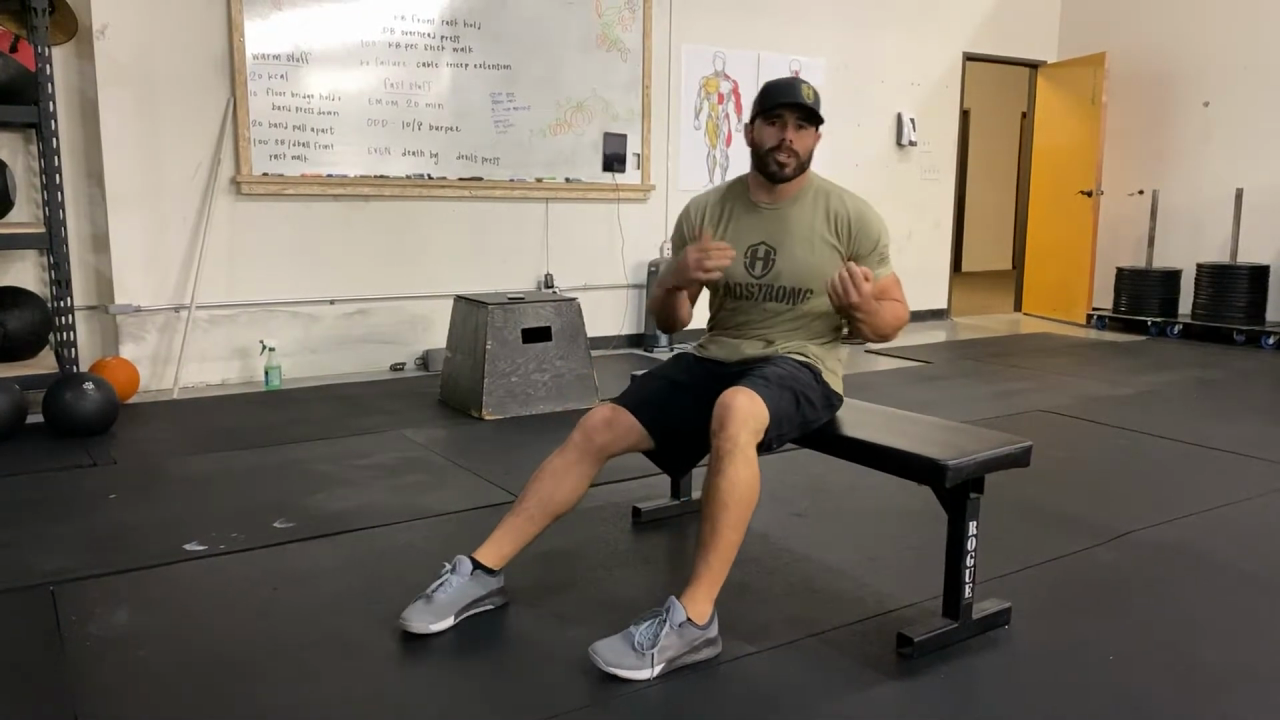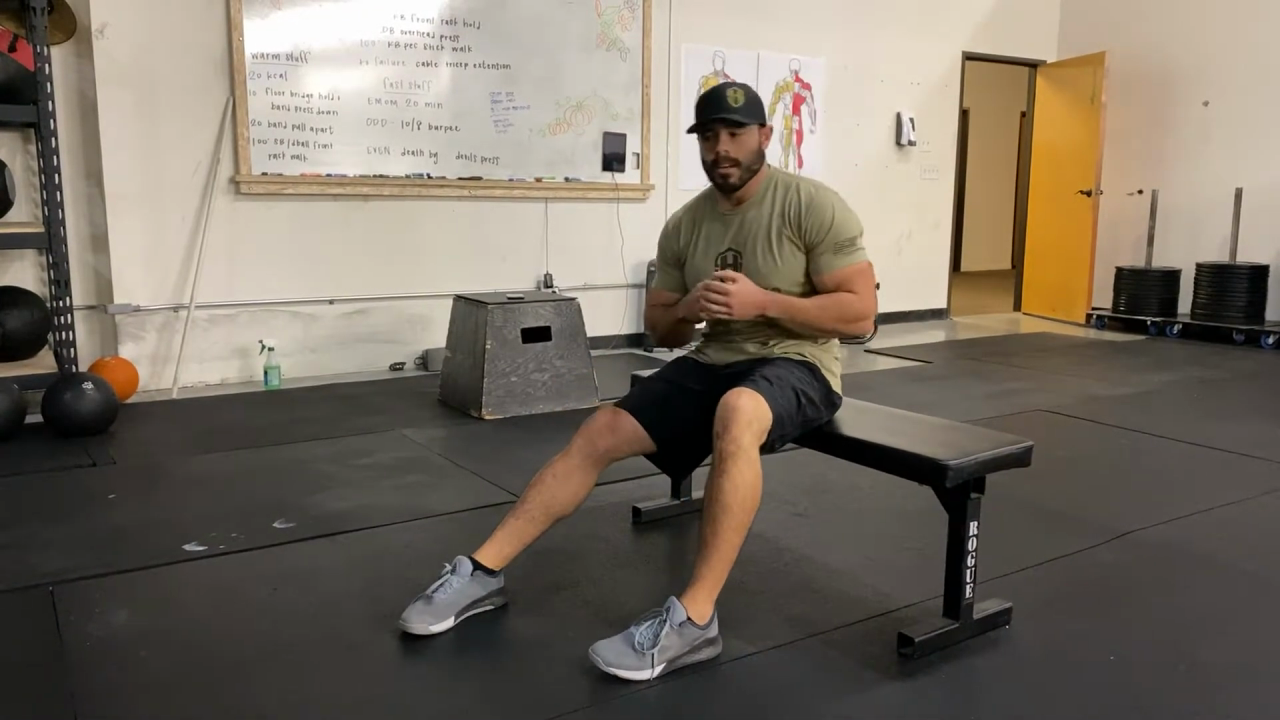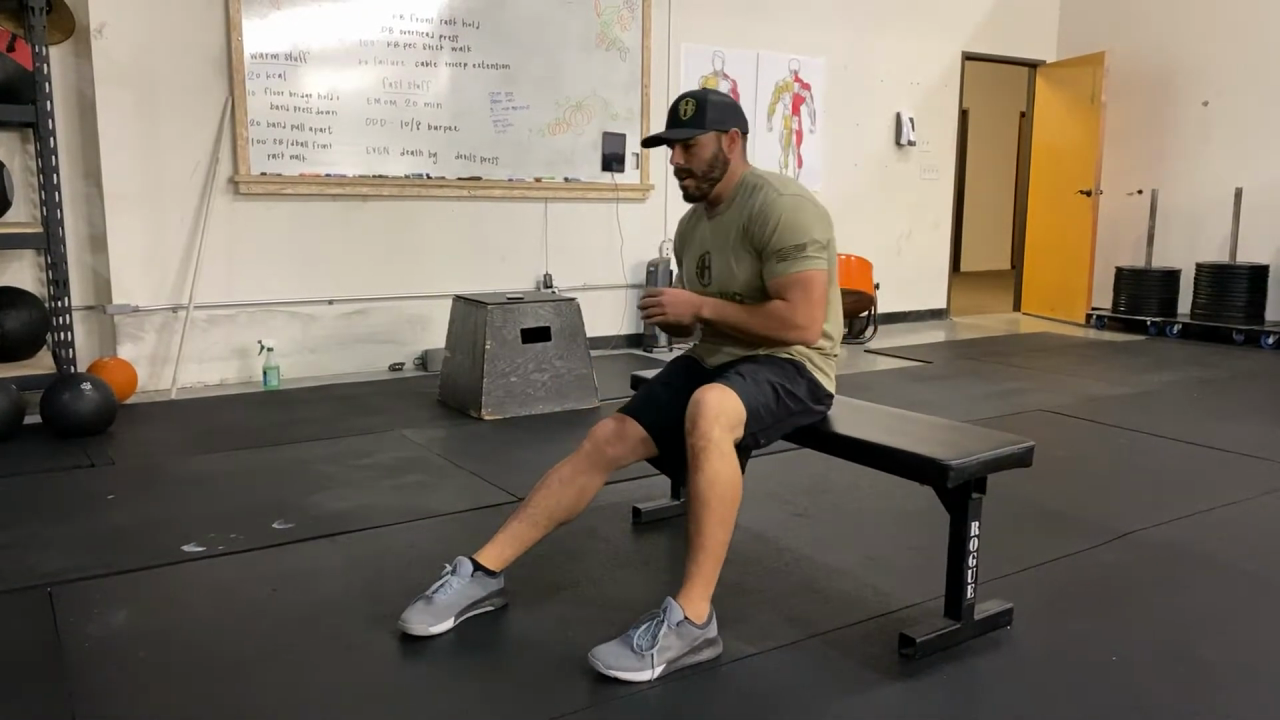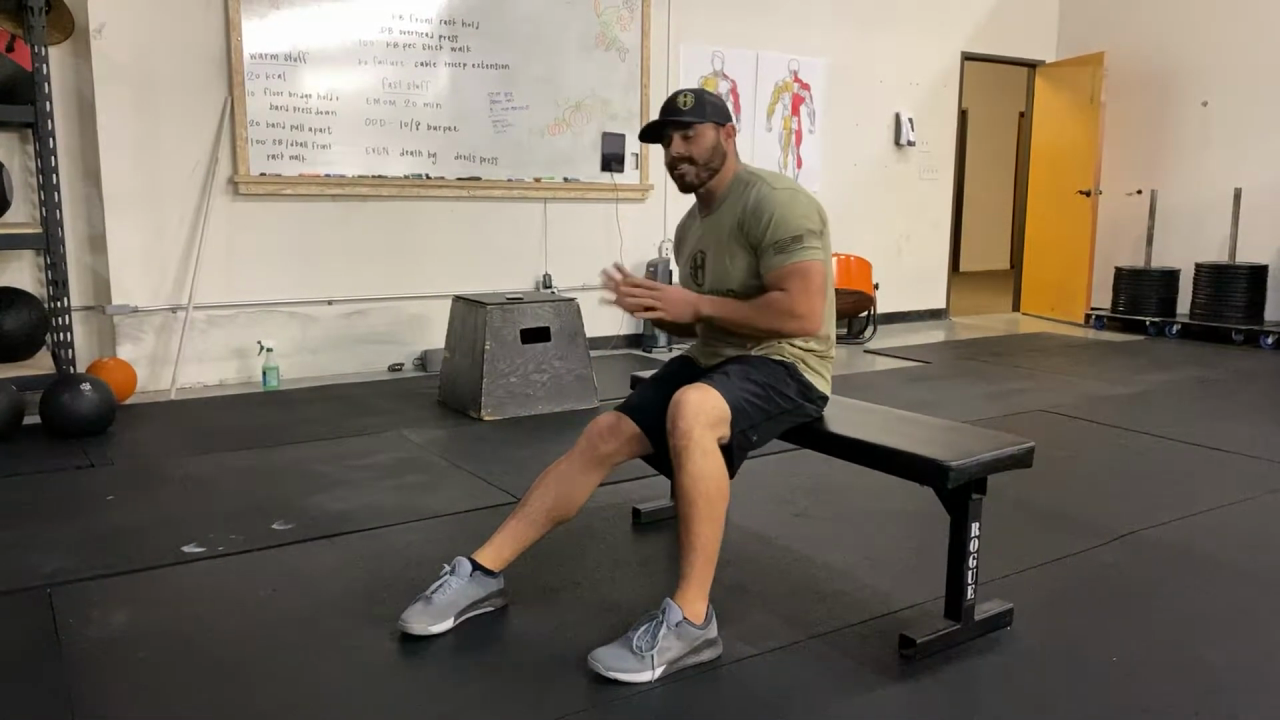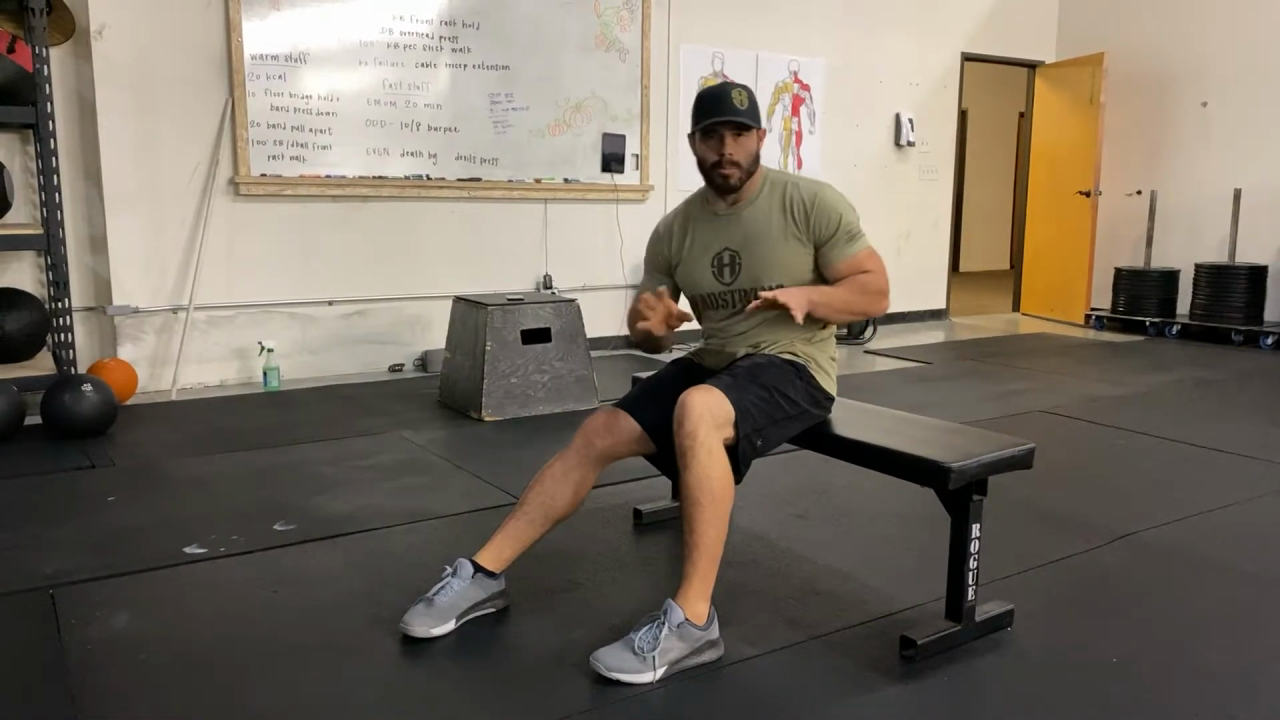
dt=0.4s
person 1, frame 1
left shoulder: (849, 216)
right shoulder: (705, 211)
left elbow: (893, 316)
right elbow: (665, 321)
left wrist: (861, 304)
right wrist: (679, 282)
left hip: (799, 367)
right hip: (715, 359)
left knee: (734, 413)
right knee: (598, 427)
left ankle: (693, 619)
right ankle: (481, 571)
person 1, frame 2
left shoulder: (814, 206)
right shoulder: (684, 225)
left elbow: (860, 314)
right elbow: (659, 327)
left wrist: (762, 301)
right wrist: (682, 314)
left hip: (796, 365)
right hip: (713, 361)
left knee: (735, 414)
right knee: (599, 433)
left ankle: (694, 619)
right ankle: (480, 572)
person 1, frame 3
left shoulder: (781, 207)
right shoulder: (693, 224)
left elbow: (801, 324)
left wrist: (699, 308)
right wrist: (670, 310)
left hip: (791, 366)
right hip: (716, 362)
left knee: (708, 410)
right knee: (606, 440)
left ankle: (691, 618)
right ankle: (480, 573)
person 1, frame 4
left shoulder: (774, 203)
right shoulder: (693, 224)
left elbow: (803, 315)
left wrist: (694, 305)
right wrist: (654, 301)
left hip: (784, 367)
right hip: (714, 361)
left knee: (690, 410)
right knee: (601, 436)
left ankle: (689, 620)
right ankle: (479, 574)
person 1, frame 5
left shoulder: (812, 203)
right shoulder: (676, 227)
left elbow: (875, 292)
right elbow: (643, 331)
left wrist: (806, 296)
right wrist: (649, 319)
left hip: (791, 367)
right hip: (711, 362)
left knee: (697, 411)
right knee: (597, 434)
left ankle: (692, 620)
right ankle: (481, 576)
